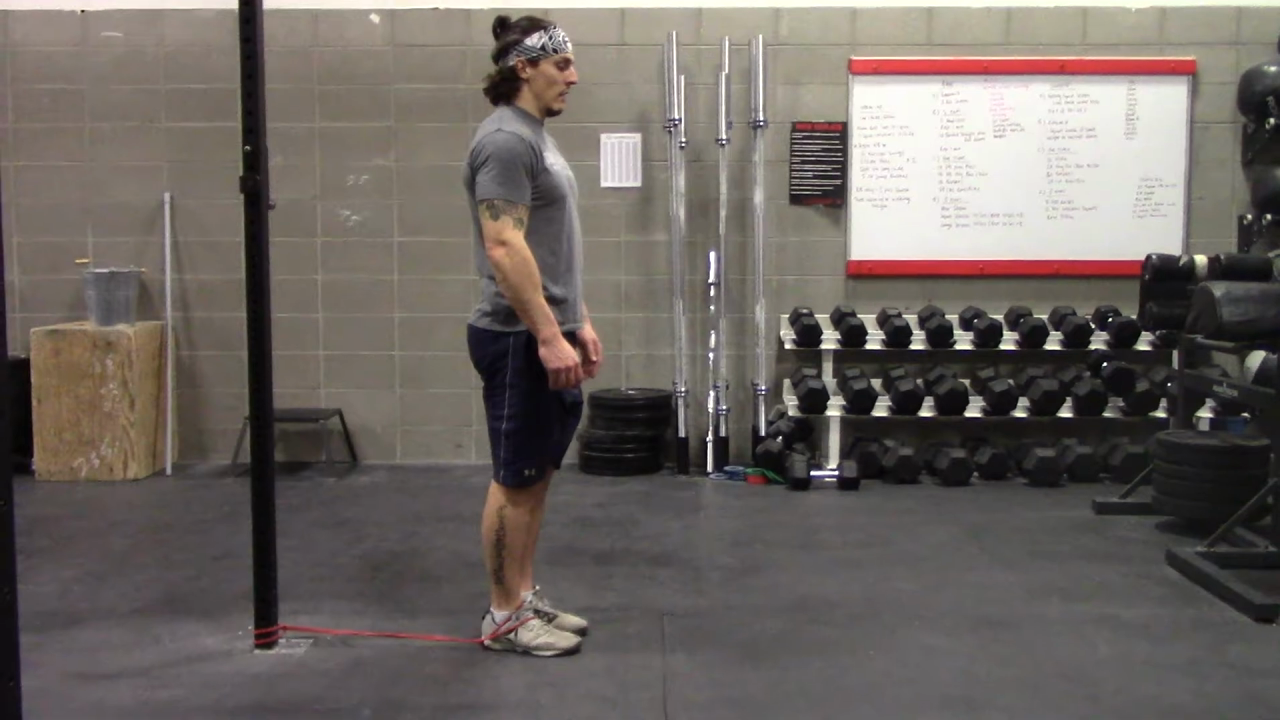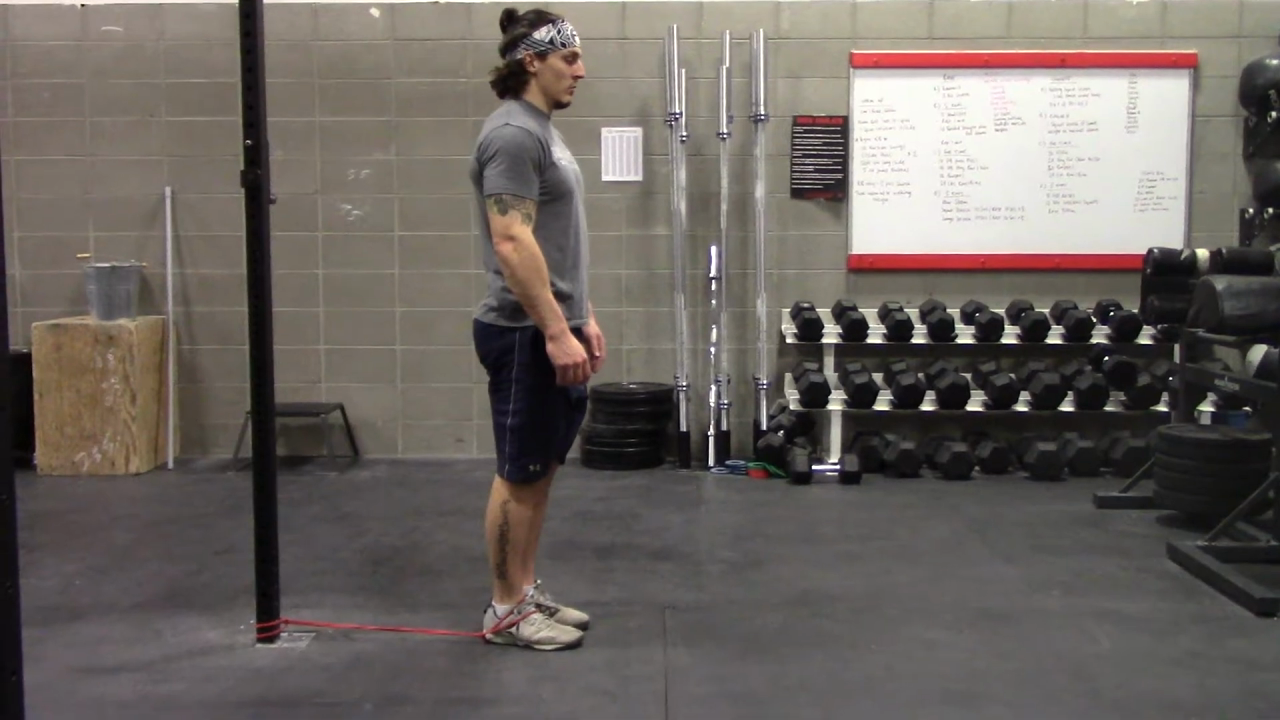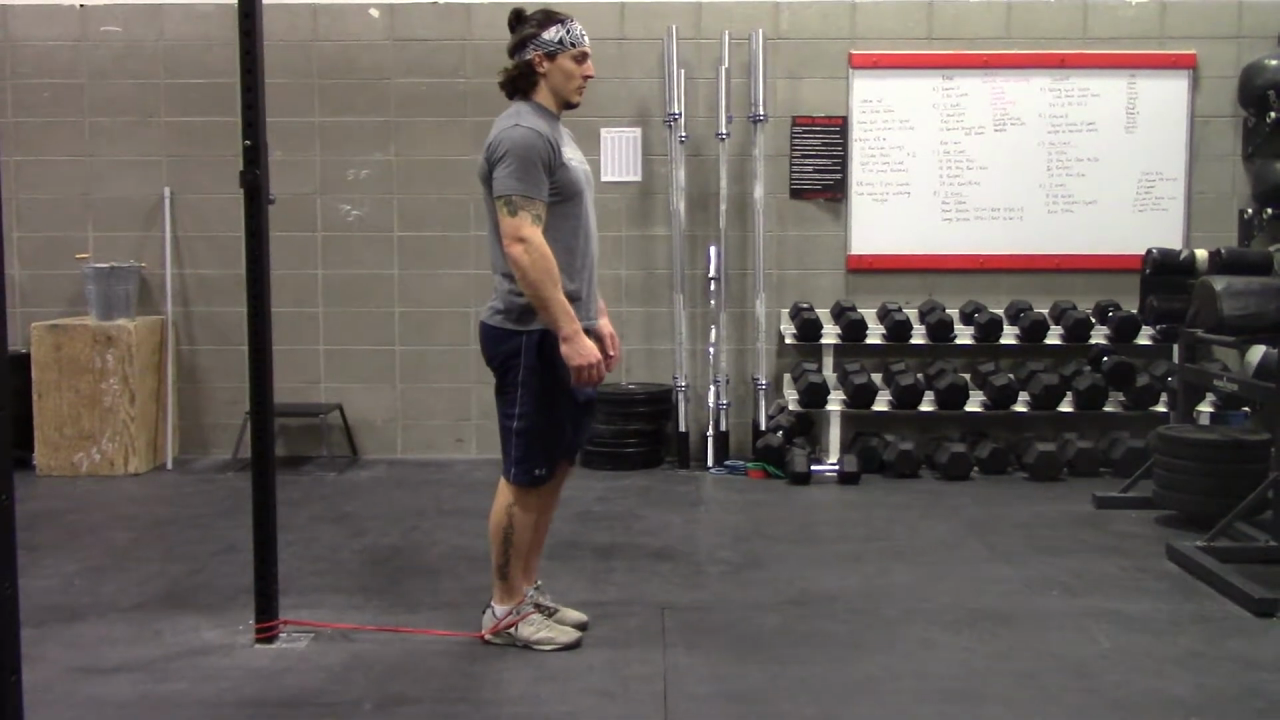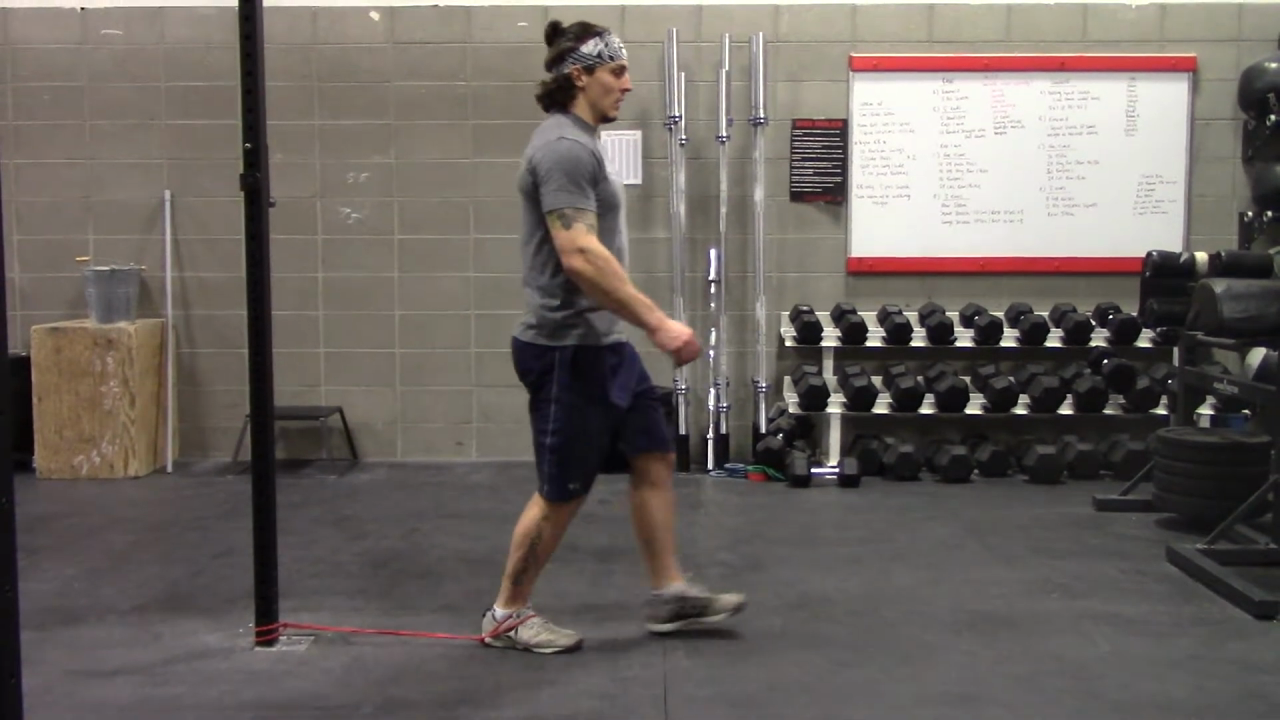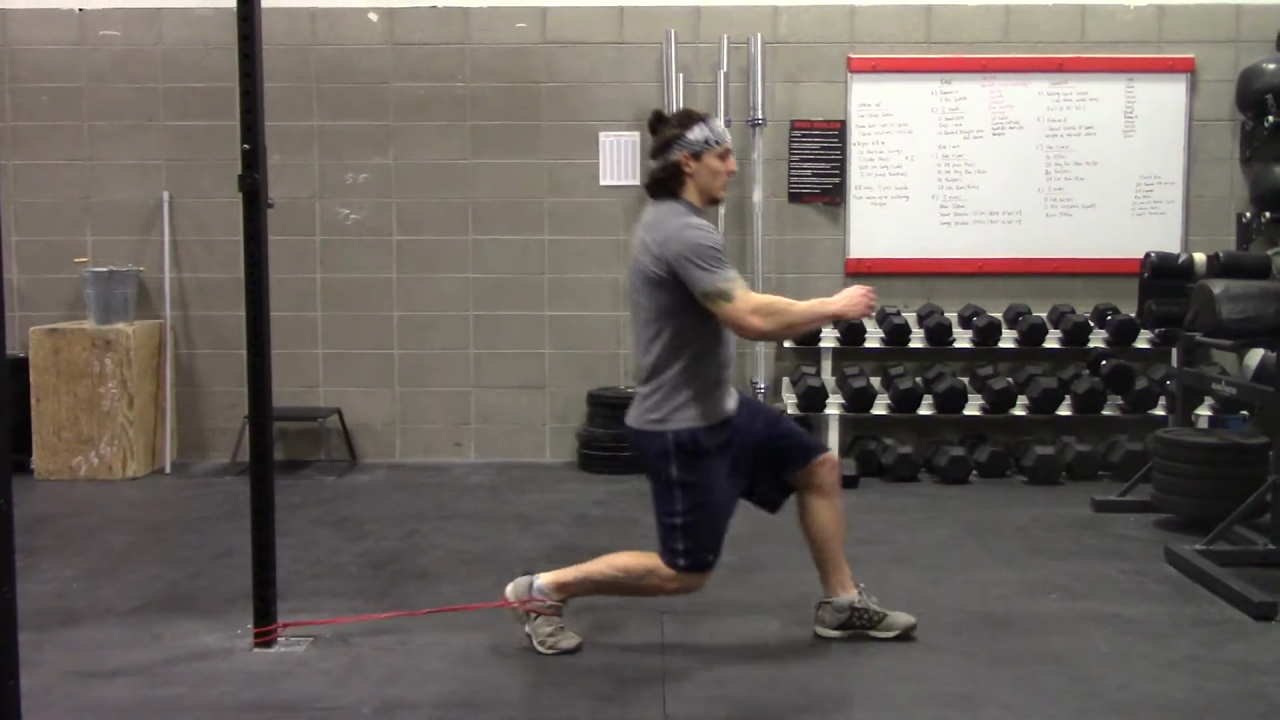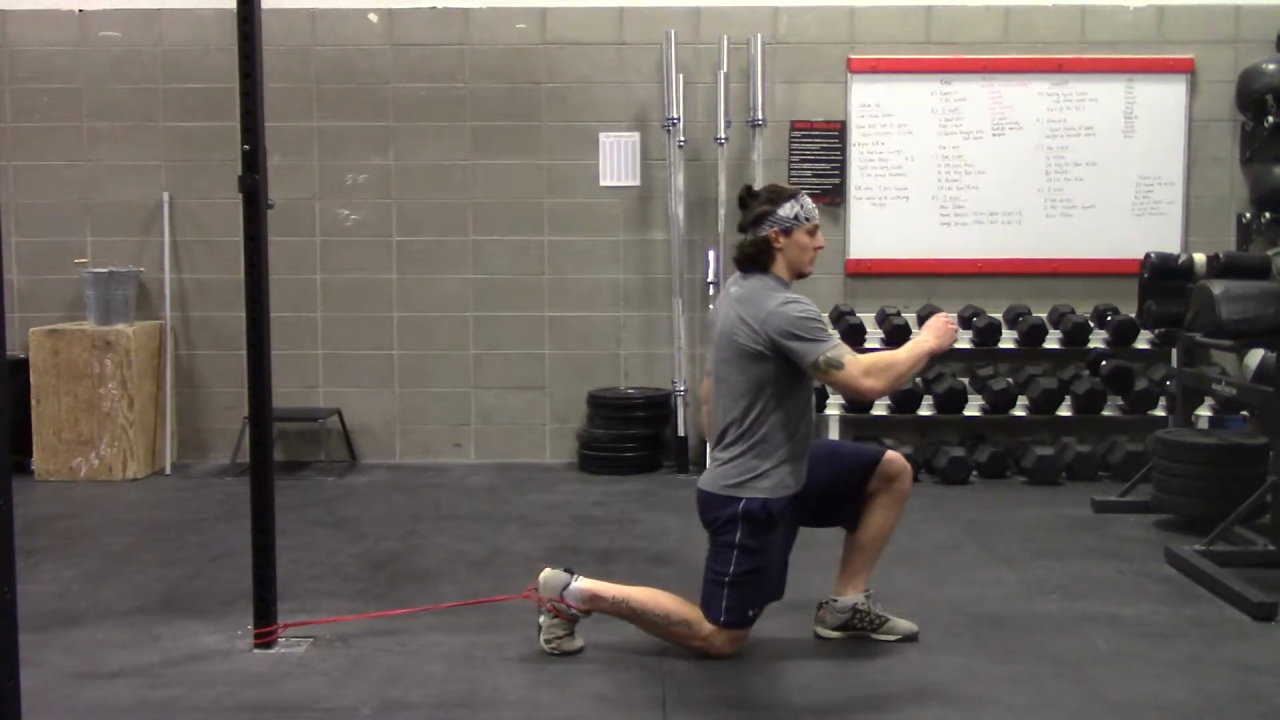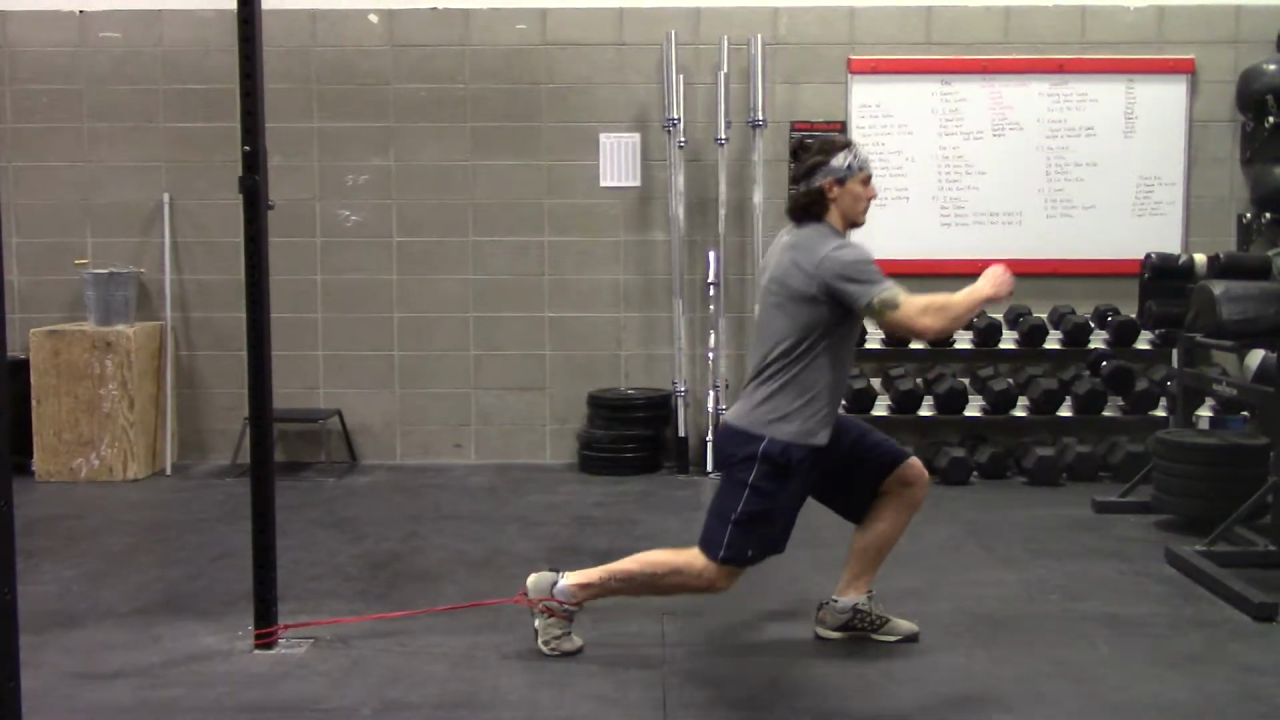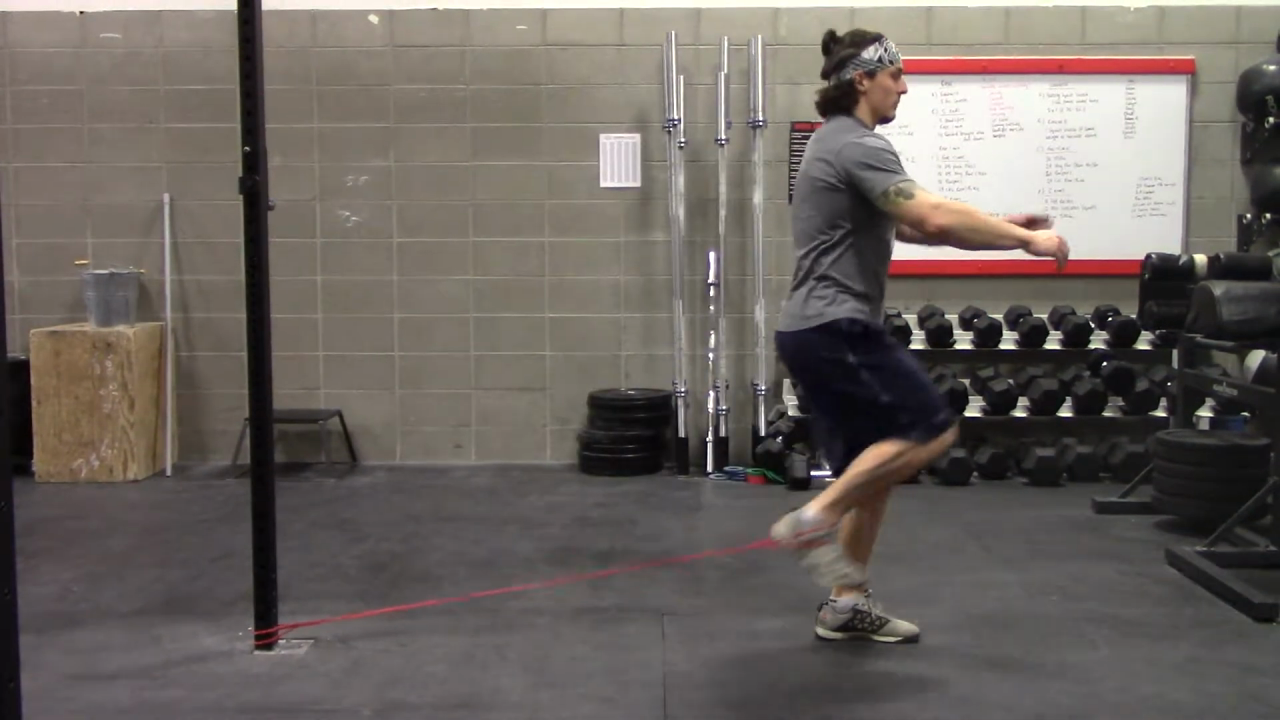
dt=0.4s
person 1, frame 1
left shoulder: (534, 137)
right shoulder: (505, 139)
right elbow: (505, 248)
left wrist: (579, 322)
right wrist: (549, 337)
left hip: (546, 334)
right hip: (520, 339)
left knee: (537, 475)
right knee: (516, 479)
left ankle: (525, 597)
right ankle: (504, 615)
person 1, frame 2
left shoulder: (541, 132)
right shoulder: (513, 134)
right elbow: (513, 243)
left wrist: (583, 319)
right wrist: (556, 334)
left hip: (552, 330)
right hip: (526, 335)
left knee: (541, 470)
right knee: (520, 474)
left ankle: (527, 592)
right ankle: (506, 610)
person 1, frame 3
left shoulder: (552, 132)
right shoulder: (523, 134)
right elbow: (523, 245)
left wrist: (597, 317)
right wrist: (571, 335)
left hip: (561, 331)
right hip: (533, 337)
left knee: (553, 470)
right knee: (527, 477)
left ankle: (524, 590)
right ankle: (505, 611)
person 1, frame 4
left shoulder: (576, 143)
right shoulder: (563, 148)
right elbow: (580, 256)
left wrist: (645, 325)
right wrist: (659, 324)
left hip: (601, 345)
right hip: (568, 351)
left knee: (654, 462)
right knee: (562, 493)
left ankle: (670, 594)
right ankle: (508, 614)
person 1, frame 5
left shoulder: (666, 219)
right shoulder: (685, 234)
right elbow: (754, 318)
right wrist: (836, 306)
left hip: (715, 408)
right hip: (682, 431)
left knee: (819, 469)
right knee: (687, 570)
left ankle: (842, 603)
right ankle: (541, 591)
person 1, frame 6
left shoulder: (739, 293)
right shoulder: (782, 310)
left elbow: (710, 389)
right elbow: (865, 381)
left wrist: (727, 456)
right wrist: (925, 344)
left hip: (775, 471)
right hip: (752, 497)
left knee: (893, 472)
right knee: (719, 637)
left ankle: (846, 605)
right ankle: (574, 592)
person 1, frame 7
left shoulder: (799, 243)
right shoulder: (833, 255)
right elbow: (920, 322)
left wrist: (821, 400)
right wrist: (982, 293)
left hip: (803, 426)
right hip: (770, 441)
left knee: (907, 480)
right knee: (714, 570)
left ankle: (848, 606)
right ankle: (561, 592)
person 1, frame 8
left shoulder: (841, 142)
right shoulder: (859, 145)
left elbow: (916, 224)
right elbow: (931, 218)
left wrist: (1005, 225)
right wrist: (1027, 240)
left hip: (823, 331)
right hip: (833, 330)
left knee: (871, 474)
right knee: (929, 437)
left ankle: (845, 606)
right ankle: (815, 521)
